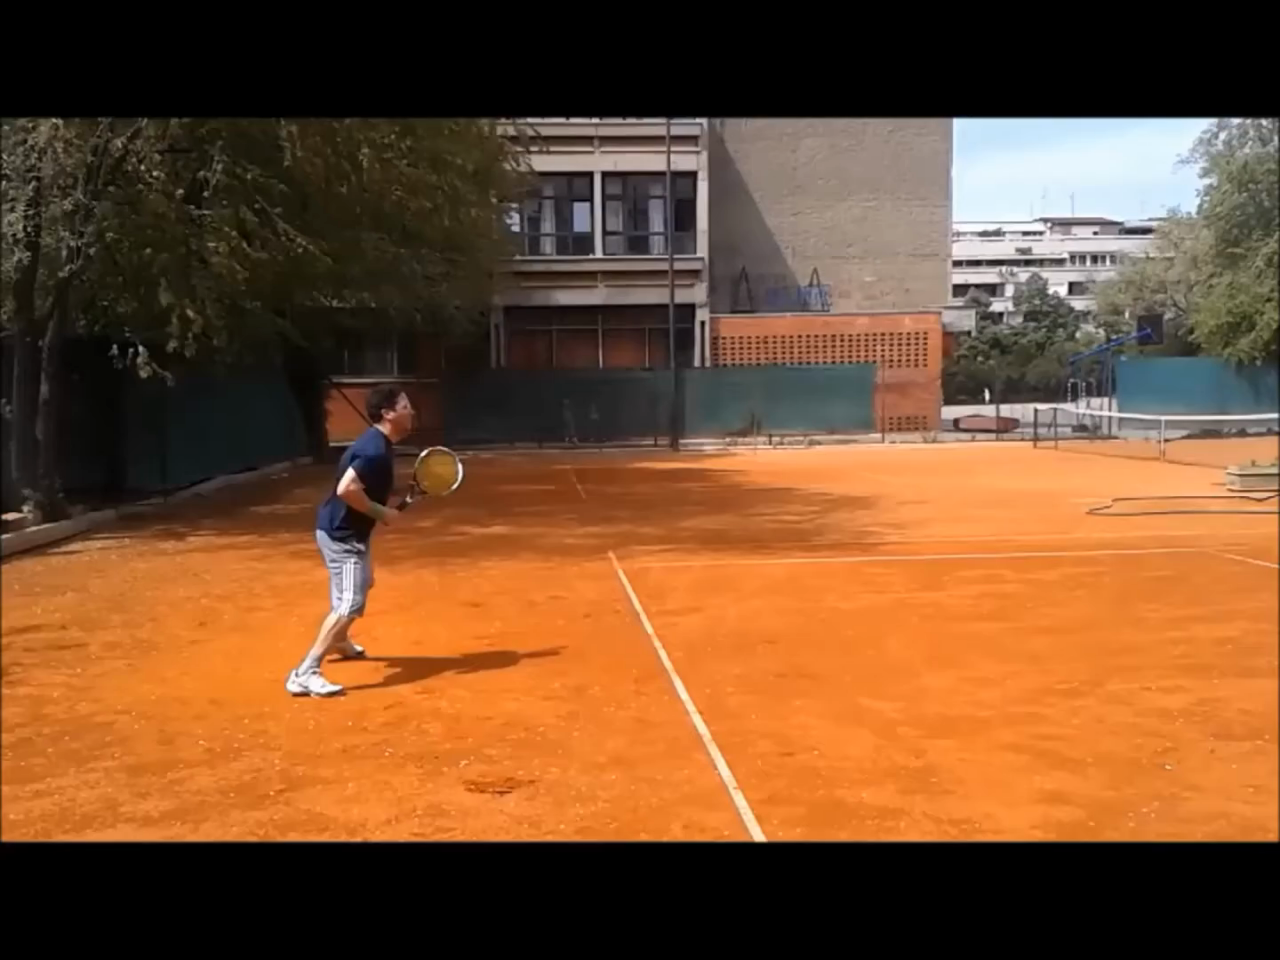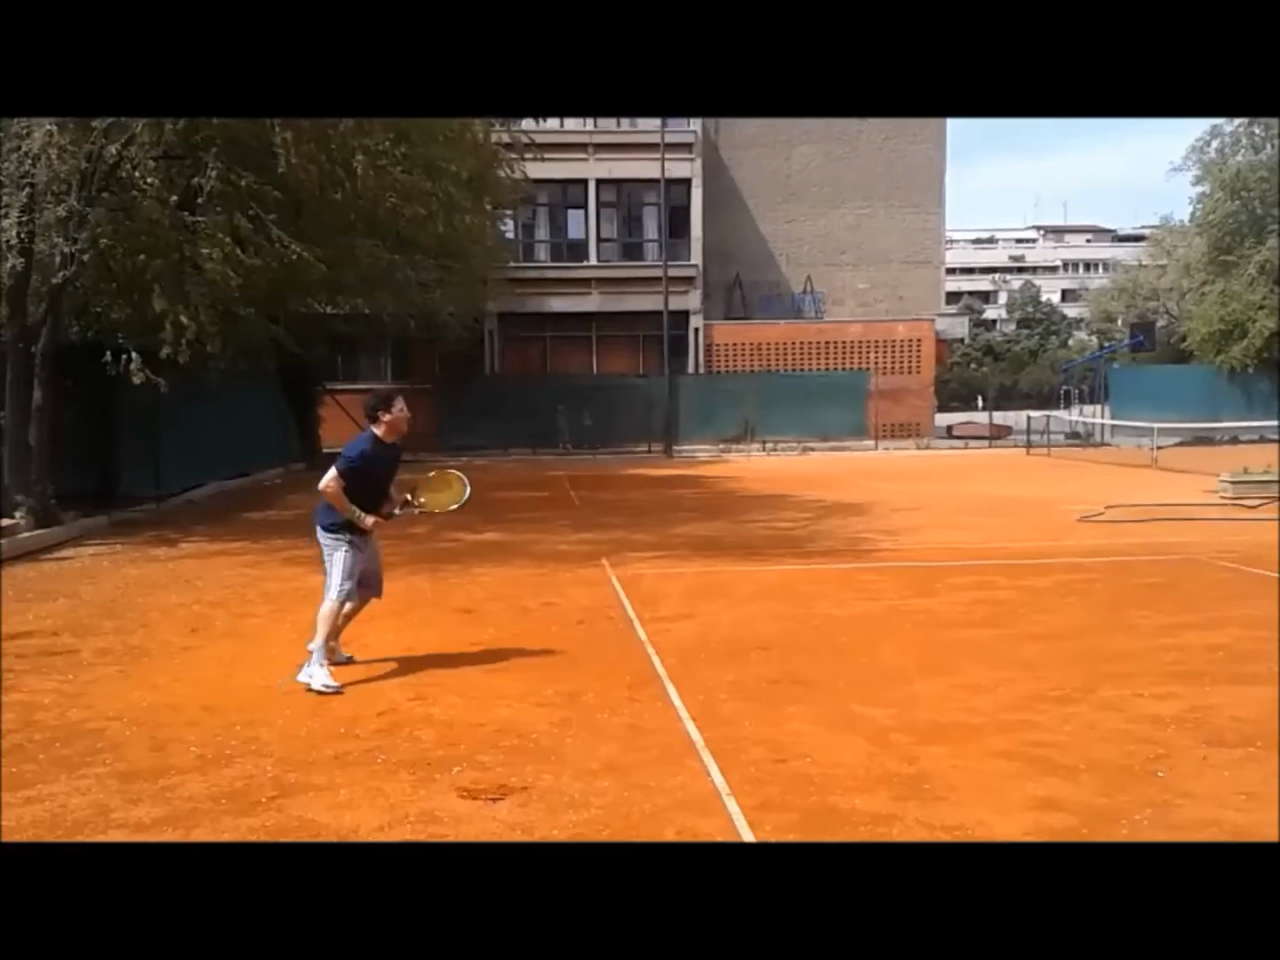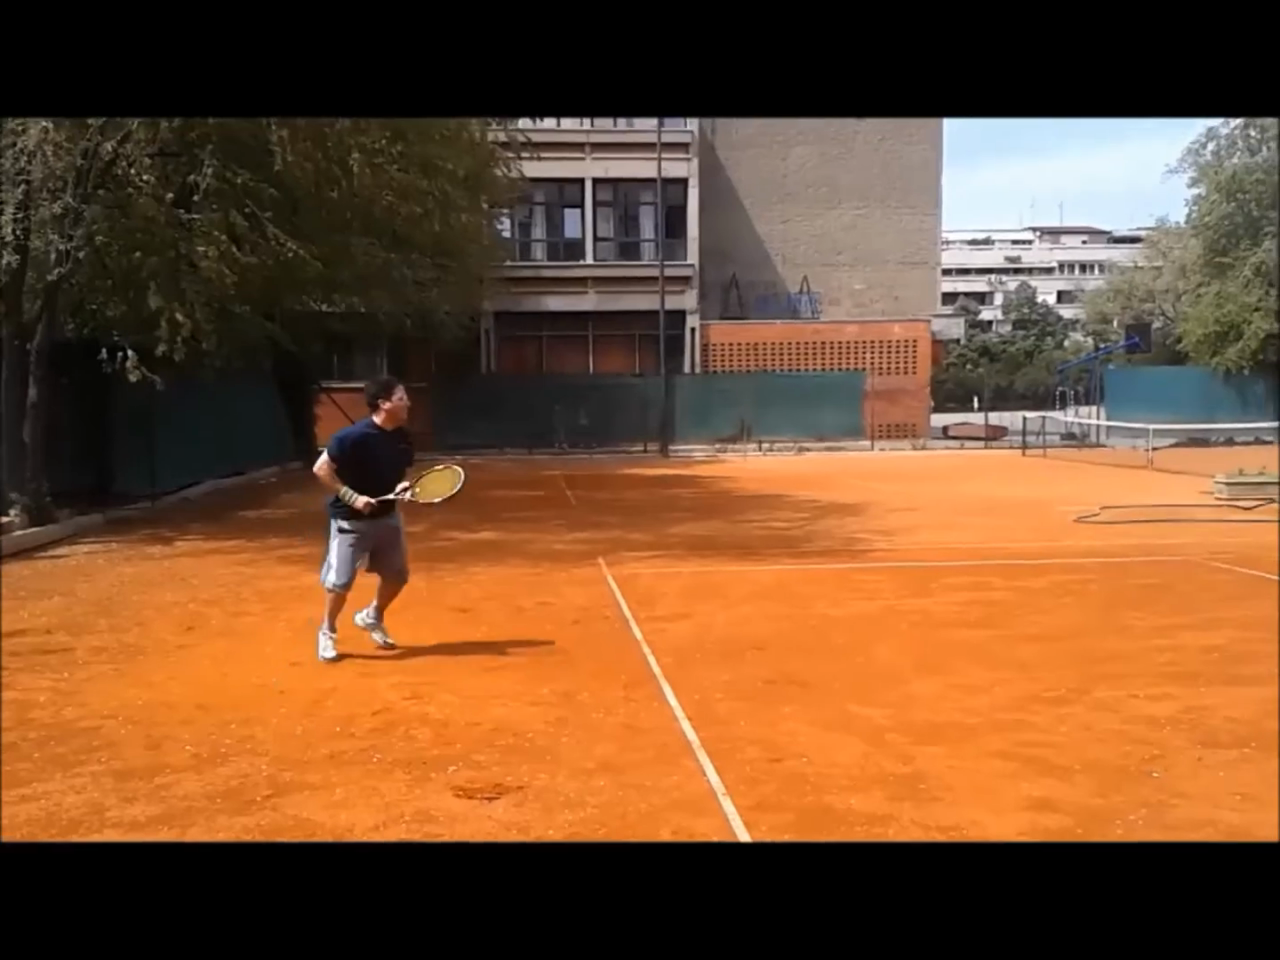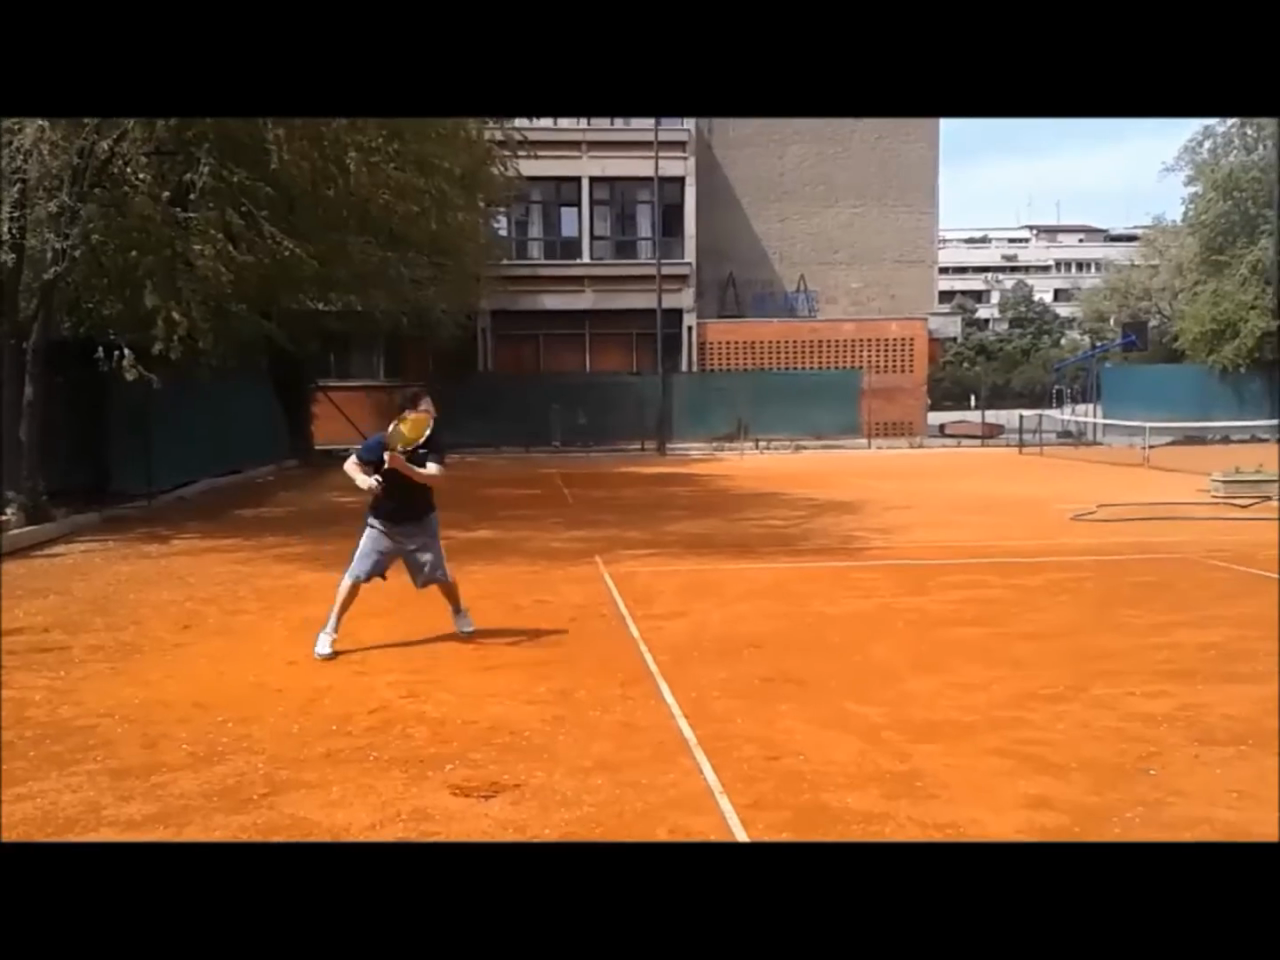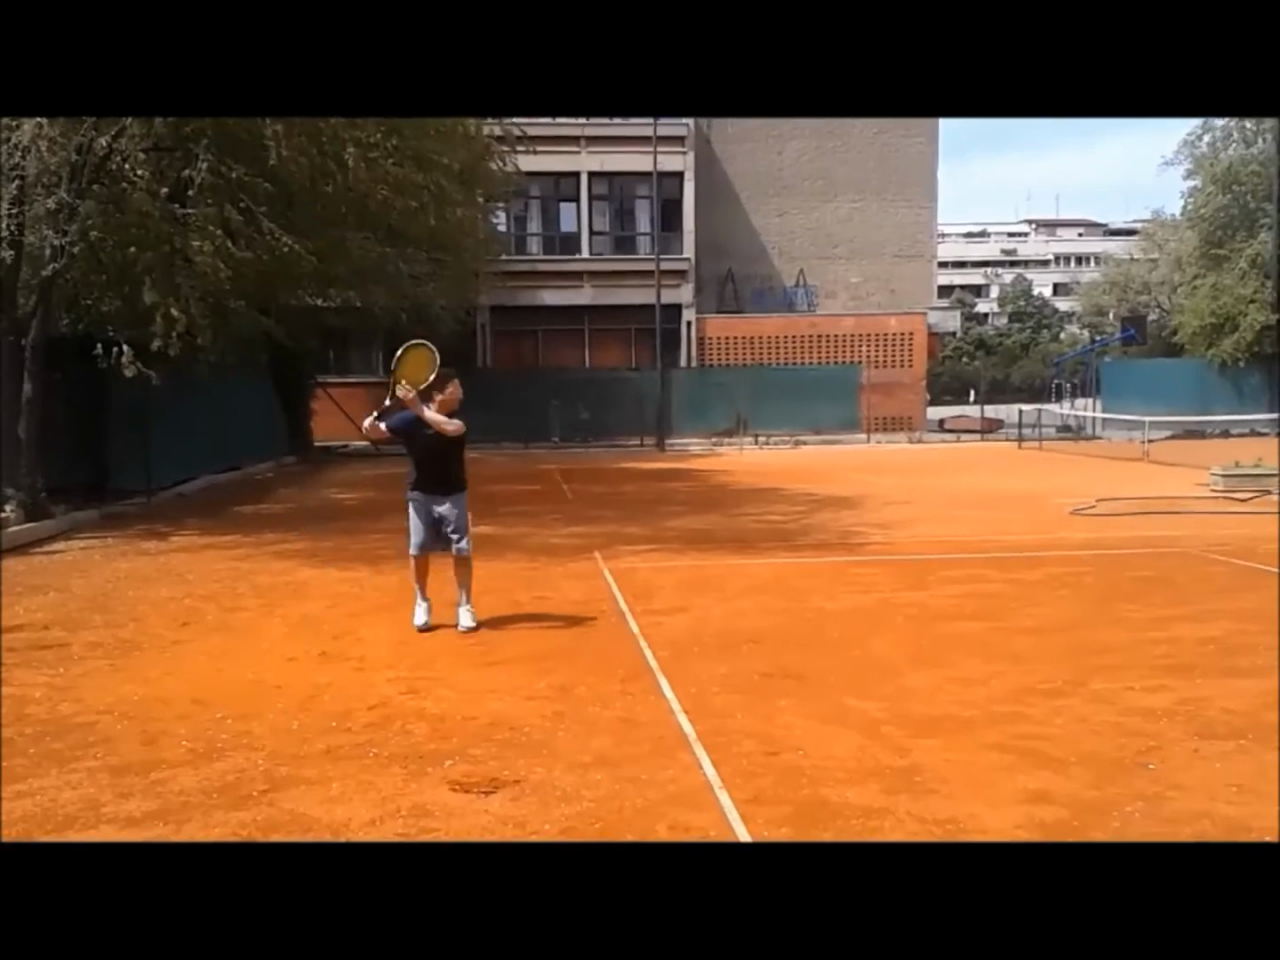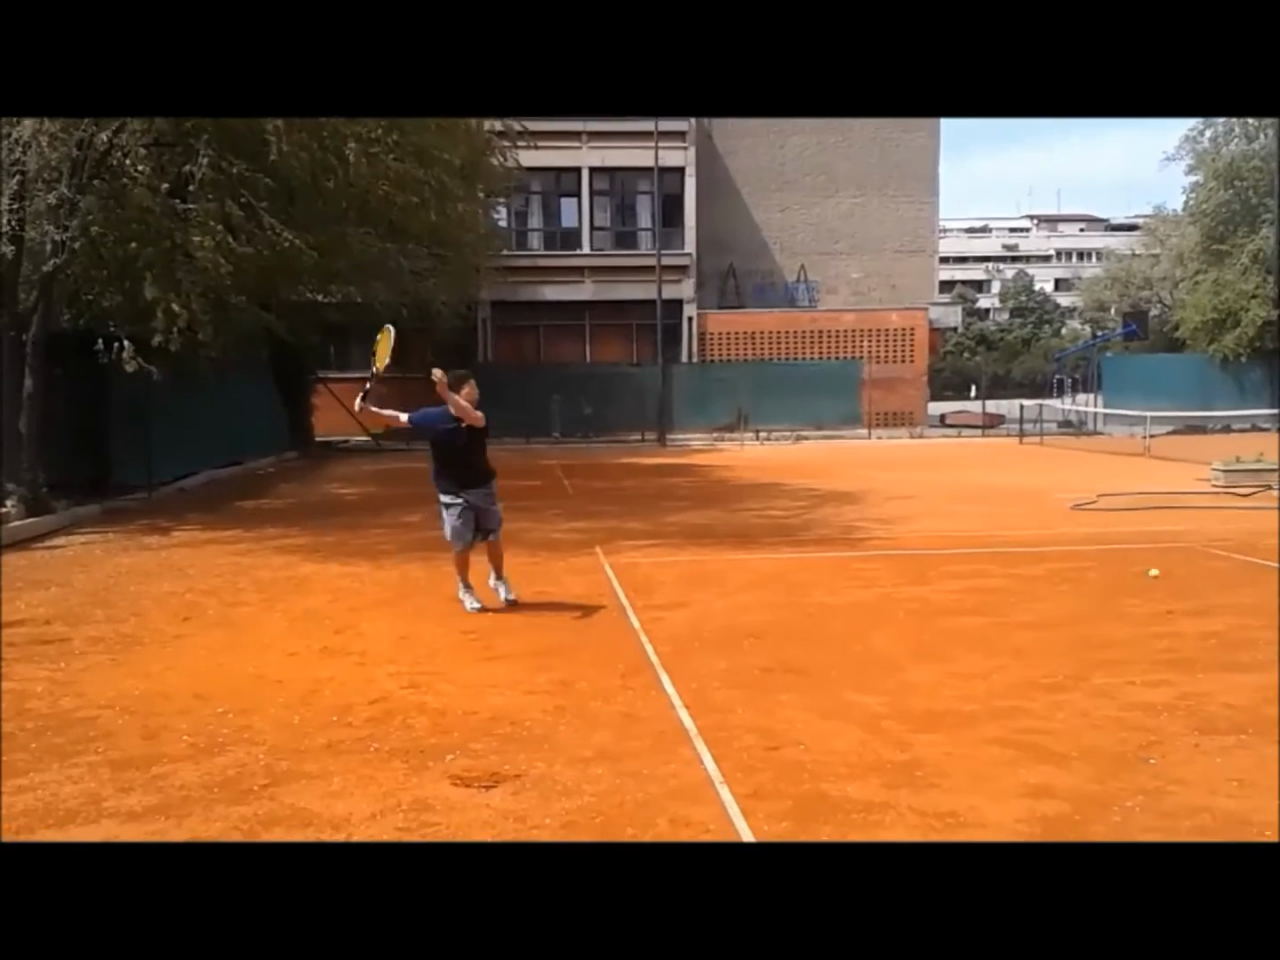
dt=0.2s
person 1, frame 1
left shoulder: (378, 444)
right shoulder: (375, 450)
right elbow: (346, 490)
left wrist: (387, 502)
right wrist: (381, 512)
left hip: (346, 532)
right hip: (343, 535)
left knee: (353, 594)
right knee: (348, 605)
left ankle: (339, 641)
right ankle: (305, 674)
person 1, frame 2
left shoulder: (392, 450)
right shoulder: (361, 451)
right elbow: (327, 487)
left wrist: (399, 498)
right wrist: (358, 517)
left hip: (362, 532)
right hip: (339, 531)
left knee: (368, 589)
right knee: (341, 593)
left ankle: (326, 645)
right ankle: (313, 666)
person 1, frame 3
left shoulder: (402, 437)
right shoulder: (353, 436)
left elbow: (404, 473)
right elbow: (321, 469)
left wrist: (404, 486)
right wrist: (351, 496)
left hip: (385, 516)
right hip: (350, 520)
left knee: (398, 576)
right knee: (340, 582)
left ankle: (372, 617)
right ankle: (327, 633)
person 1, frame 4
left shoulder: (432, 442)
right shoulder: (381, 442)
left elbow: (434, 477)
right elbow: (350, 464)
left wrist: (404, 466)
right wrist: (363, 480)
left hip: (421, 522)
right hip: (382, 522)
left knee: (439, 575)
right knee: (356, 576)
left ankle: (459, 613)
right ankle: (330, 631)
person 1, frame 5
left shoulder: (457, 421)
right shoulder: (409, 419)
left elbow: (448, 428)
right elbow: (379, 431)
left wrist: (417, 406)
right wrist: (369, 425)
left hip: (454, 495)
right hip: (422, 495)
left knee: (461, 551)
right knee: (419, 550)
left ankle: (465, 605)
right ankle: (422, 601)
person 1, frame 6
left shoulder: (477, 418)
right shoulder: (432, 418)
left elbow: (469, 416)
right elbow: (399, 418)
left wrist: (446, 393)
right wrist: (369, 410)
left hip: (482, 488)
right hip: (452, 493)
left knee: (492, 538)
right knee: (460, 543)
left ankle: (499, 580)
right ankle: (465, 589)
